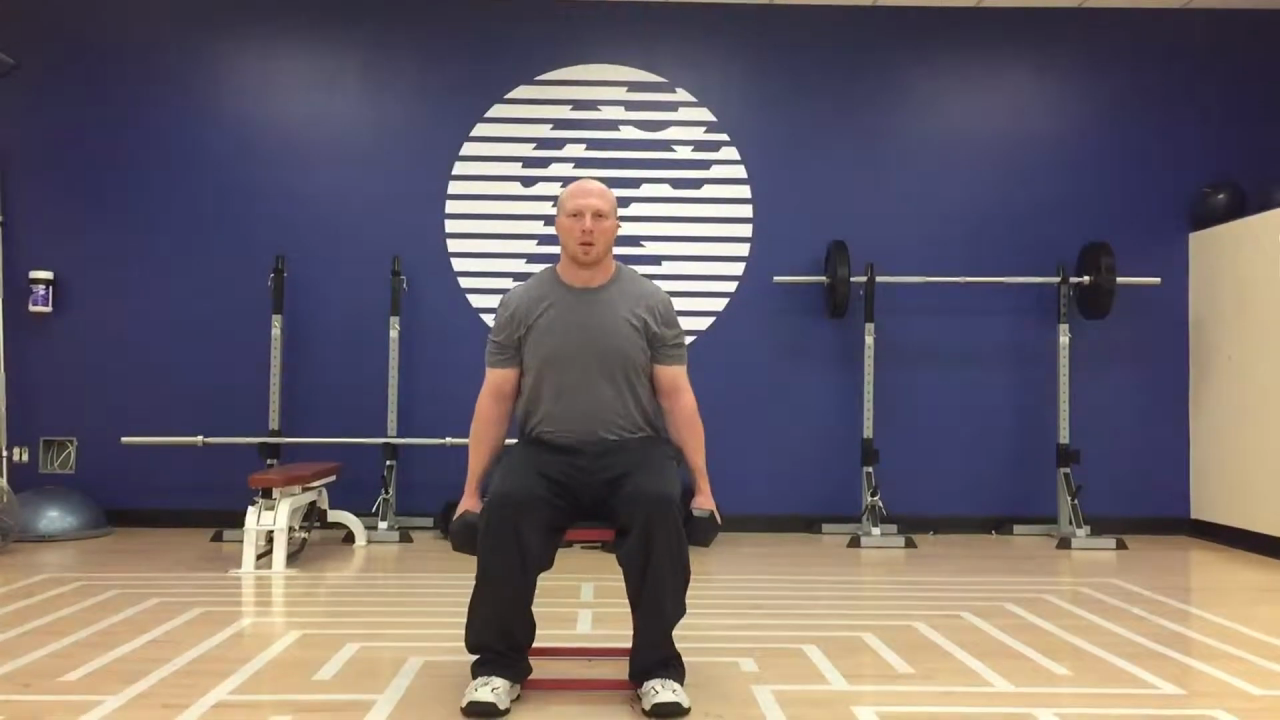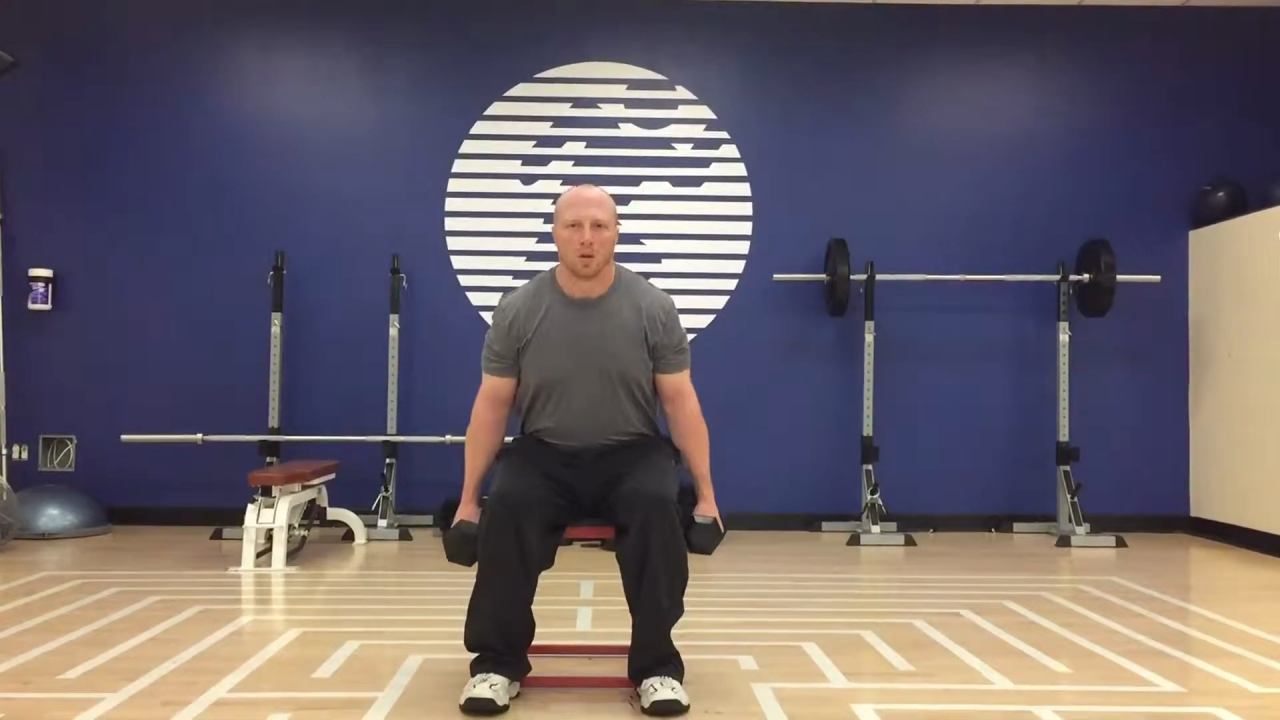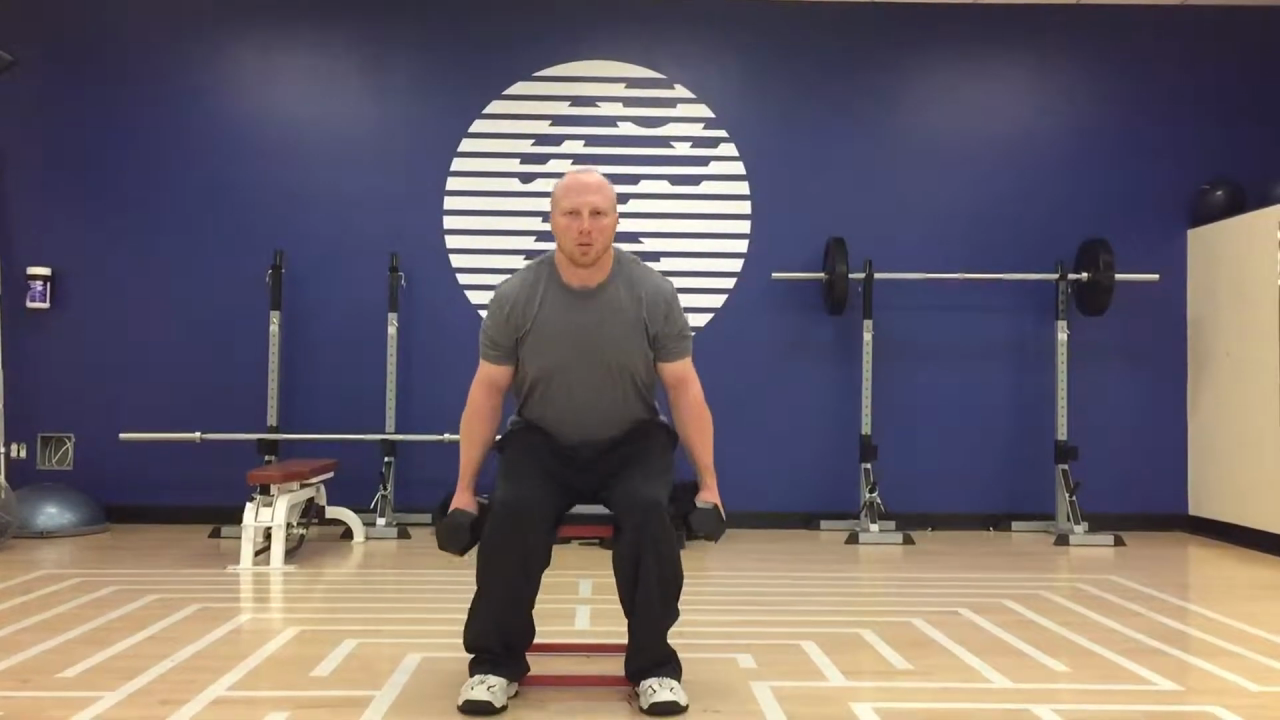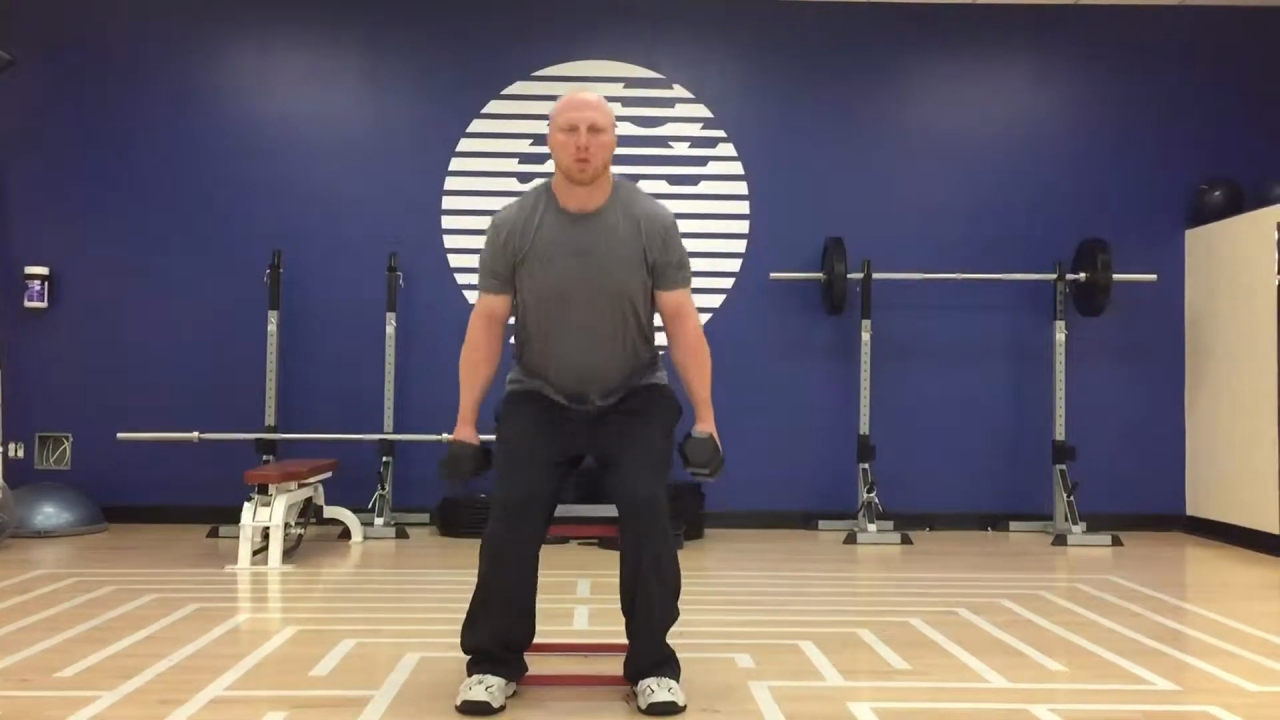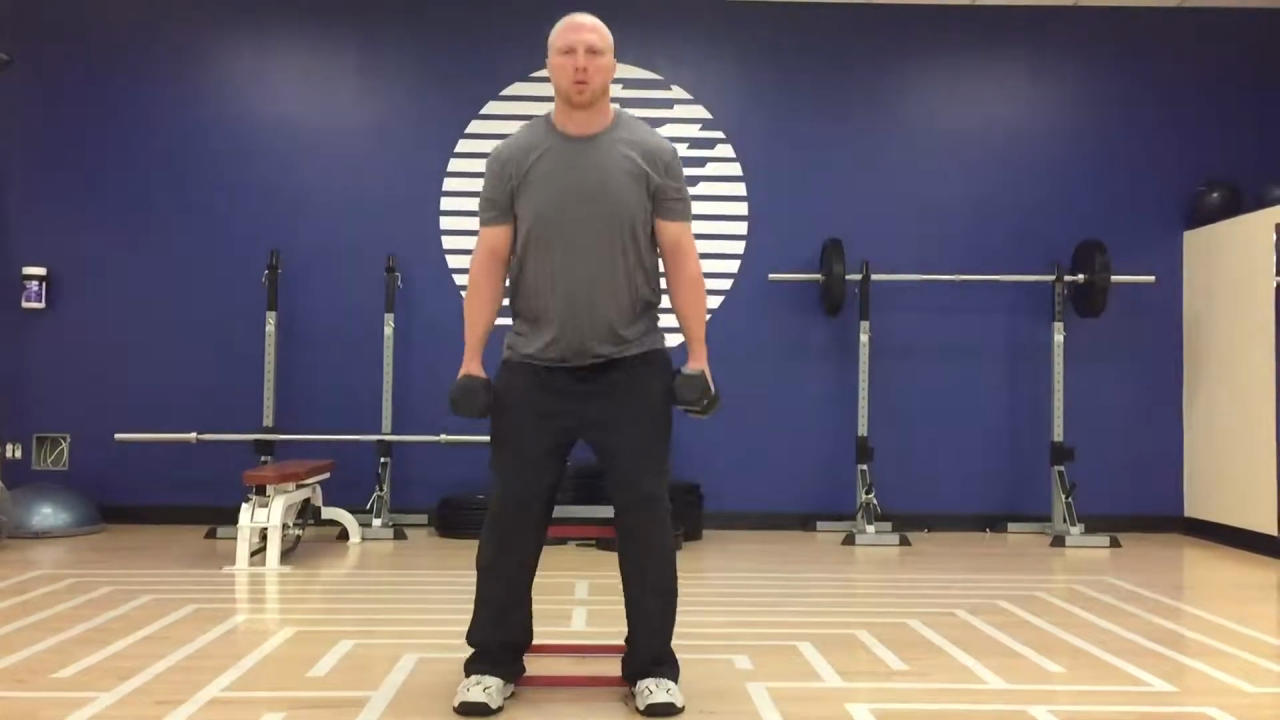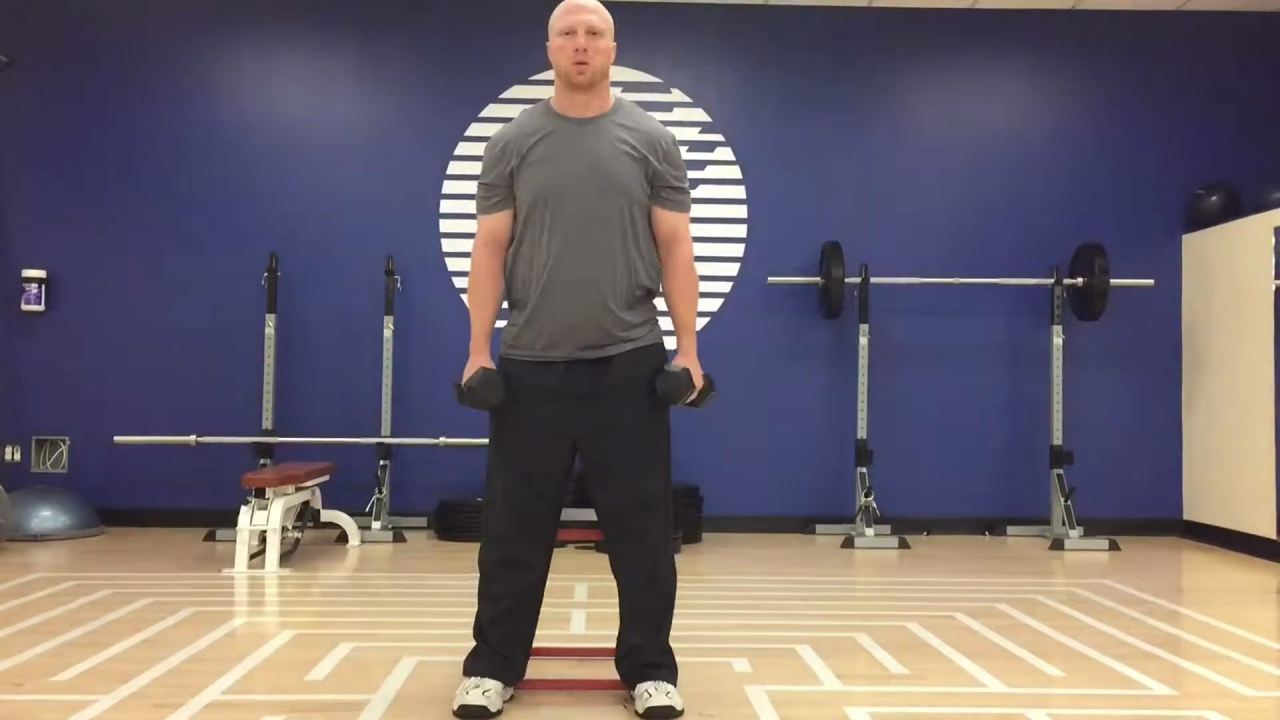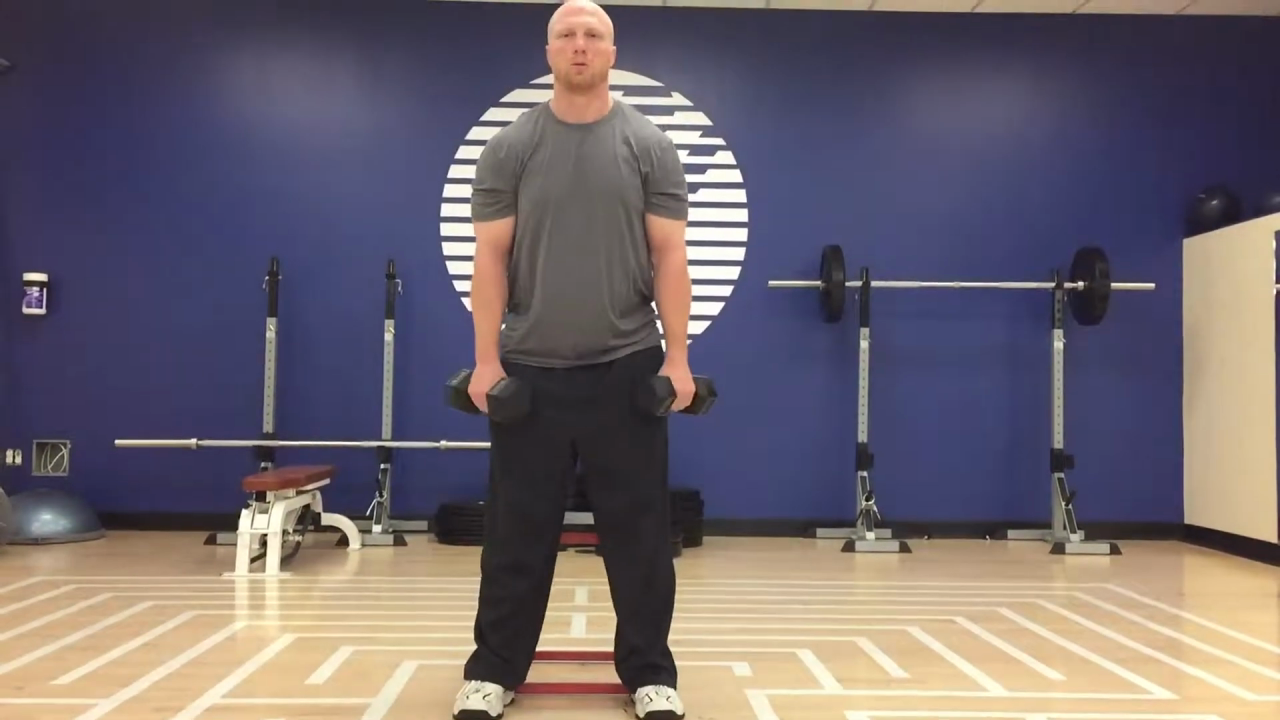
dt=0.2s
person 1, frame 1
left shoulder: (650, 304)
right shoulder: (519, 305)
left elbow: (677, 397)
right elbow: (495, 399)
left wrist: (702, 486)
right wrist: (471, 490)
left hip: (632, 454)
right hip: (546, 456)
left knee: (659, 507)
right knee: (506, 507)
left ankle: (657, 668)
right ankle: (498, 665)
person 1, frame 2
left shoulder: (653, 309)
right shoulder: (518, 311)
left elbow: (681, 403)
right elbow: (491, 407)
left wrist: (706, 494)
right wrist: (468, 498)
left hip: (631, 454)
right hip: (544, 455)
left knee: (656, 508)
right knee: (508, 510)
left ankle: (656, 665)
right ankle: (497, 663)
person 1, frame 3
left shoulder: (653, 294)
right shoulder: (516, 297)
left elbow: (684, 389)
right elbow: (487, 391)
left wrist: (707, 481)
right wrist: (465, 485)
left hip: (632, 442)
right hip: (542, 442)
left knee: (648, 514)
right knee: (513, 515)
left ankle: (653, 665)
right ankle: (496, 664)
person 1, frame 4
left shoulder: (652, 222)
right shoulder: (514, 224)
left elbow: (682, 322)
right elbow: (488, 324)
left wrist: (704, 415)
right wrist: (466, 418)
left hip: (635, 401)
right hip: (539, 399)
left knee: (647, 511)
right knee: (514, 513)
left ankle: (651, 663)
right ankle: (494, 662)
person 1, frame 5
left shoulder: (652, 153)
right shoulder: (512, 156)
left elbow: (681, 258)
right elbow: (489, 260)
left wrist: (697, 352)
right wrist: (472, 355)
left hip: (633, 367)
right hip: (533, 367)
left knee: (644, 512)
right knee: (514, 513)
right ankle: (493, 663)
person 1, frame 6
left shoulder: (651, 140)
right shoulder: (511, 143)
left elbow: (675, 248)
right elbow: (490, 251)
left wrist: (686, 345)
right wrist: (478, 347)
left hip: (629, 363)
right hip: (529, 365)
left knee: (639, 519)
right knee: (517, 520)
person 1, frame 7
left shoulder: (649, 146)
right shoulder: (510, 147)
left elbow: (670, 254)
right elbow: (491, 256)
left wrist: (677, 355)
right wrist: (488, 358)
left hip: (627, 366)
right hip: (531, 370)
left knee: (637, 524)
right knee: (519, 525)
